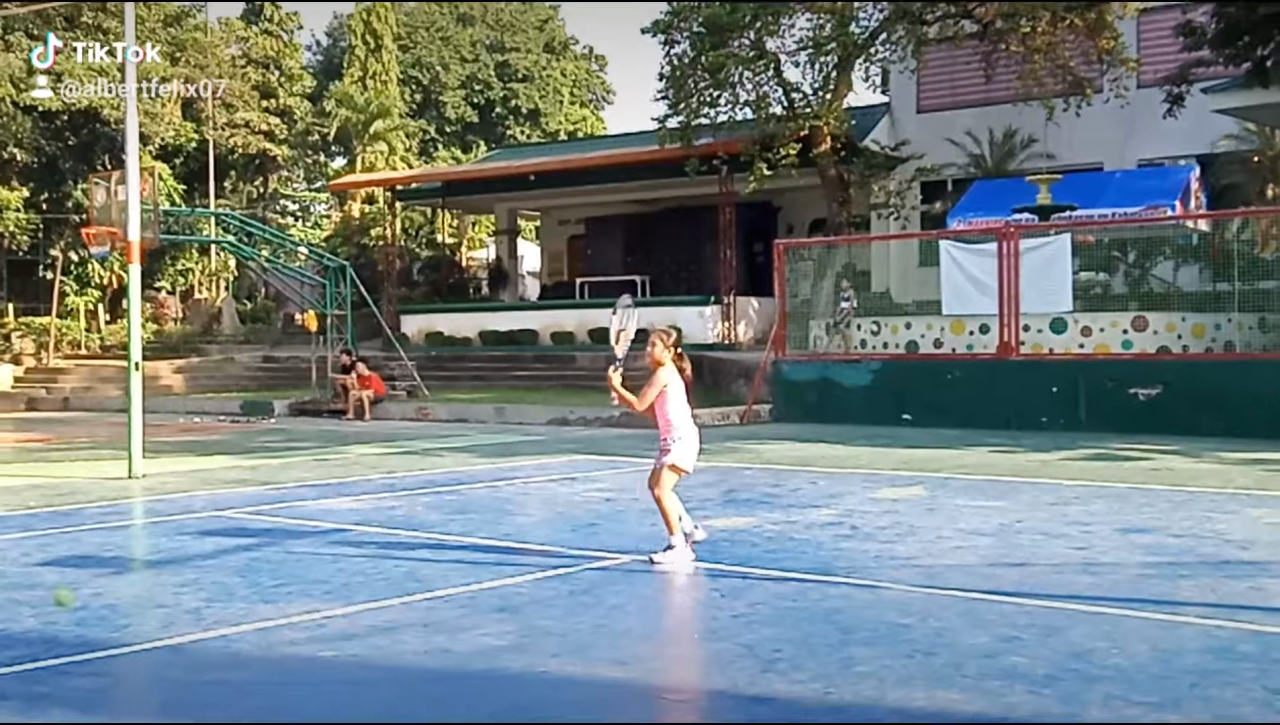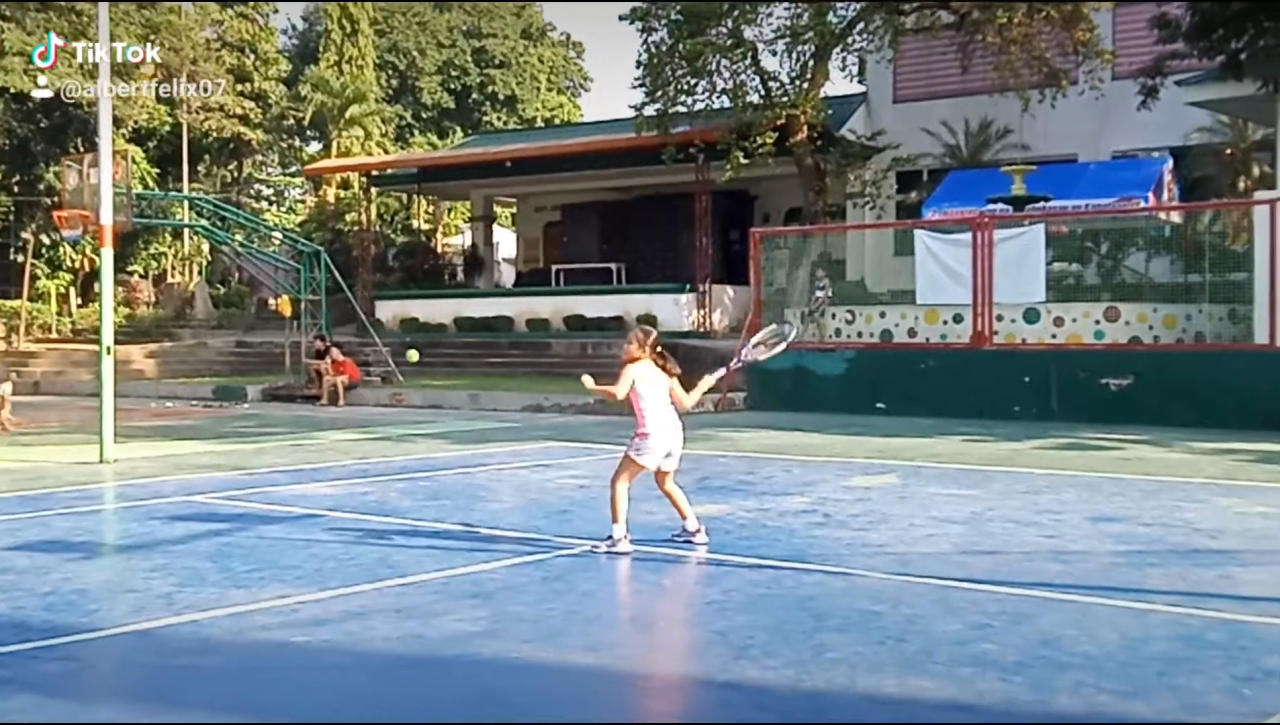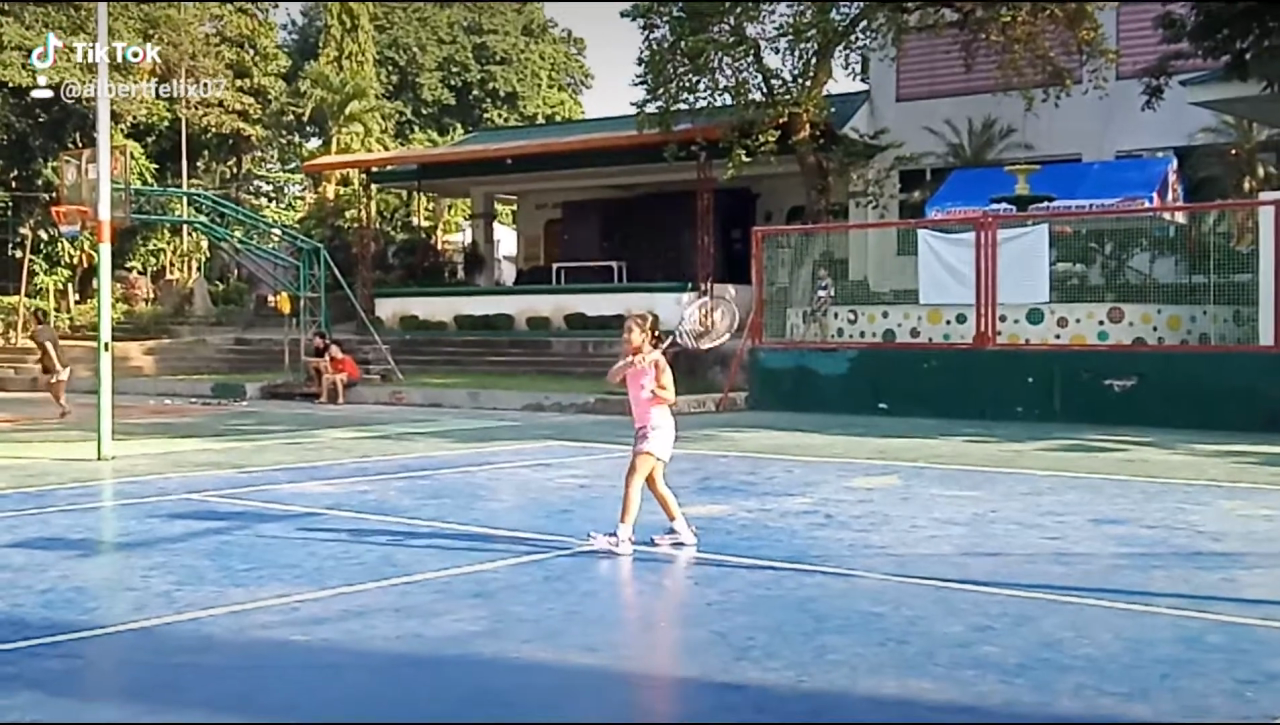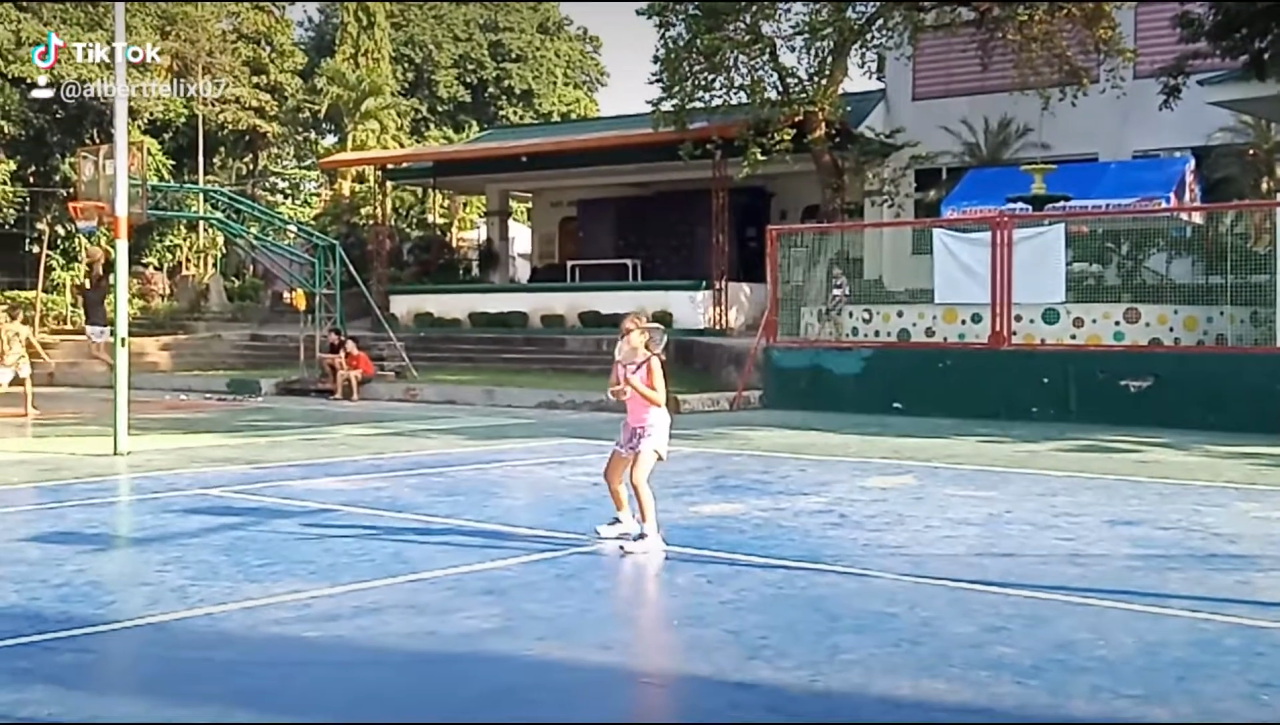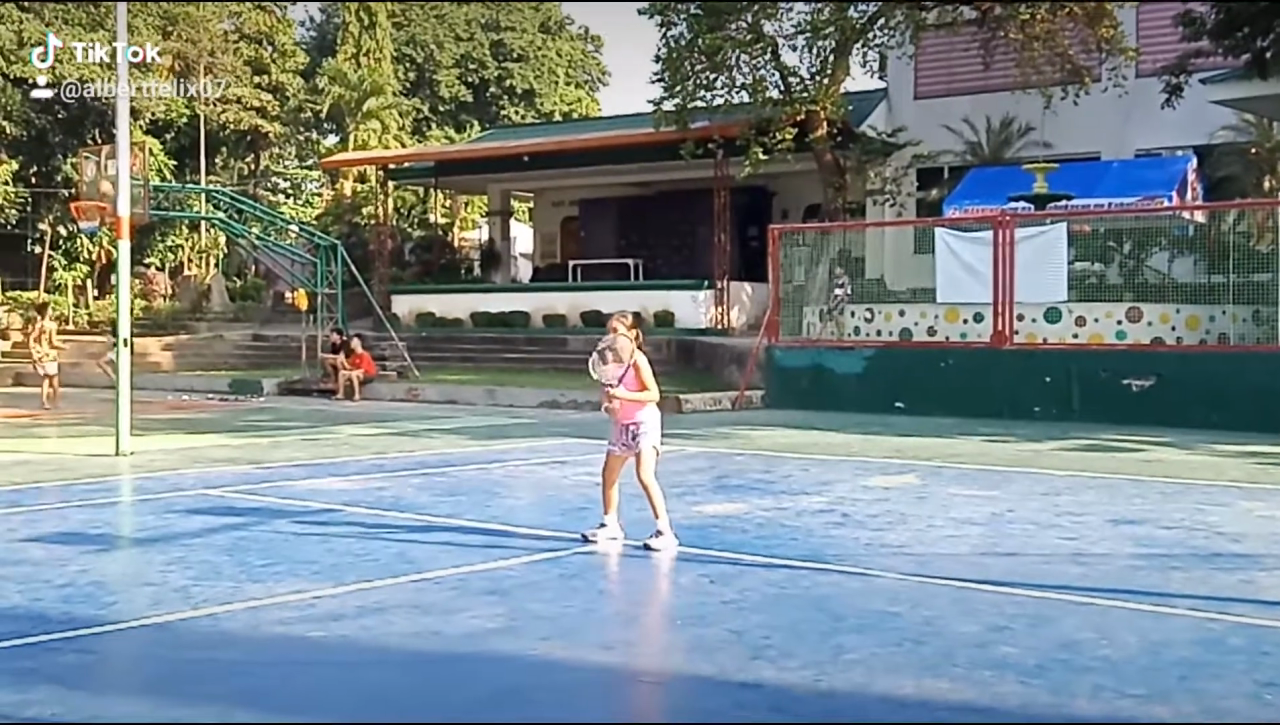
dt=0.5s
person 1, frame 1
left shoulder: (663, 373)
right shoulder: (667, 373)
left elbow: (639, 405)
right elbow: (651, 405)
left wrist: (615, 387)
right wrist: (622, 394)
left hip: (680, 439)
right hip: (674, 440)
left knee: (660, 491)
right knee: (656, 487)
left ankle: (680, 547)
right ankle: (690, 529)
person 1, frame 2
left shoulder: (632, 369)
right shoulder: (664, 373)
left elbow: (617, 393)
right elbow: (685, 403)
left wrist: (592, 387)
right wrist: (704, 385)
left hip: (651, 434)
right hip: (672, 431)
left knee: (619, 482)
right knee: (666, 483)
left ankle: (619, 537)
right ankle: (694, 528)
person 1, frame 3
left shoulder: (660, 360)
right shoulder: (630, 358)
left elbow: (670, 398)
right elbow: (612, 378)
left wrist: (652, 388)
right wrist: (633, 361)
left hip: (657, 427)
right hip: (644, 428)
left knee: (634, 480)
right knee: (654, 482)
left ankle: (622, 537)
right ankle: (681, 530)
person 1, frame 4
left shoulder: (651, 362)
left elbow: (660, 400)
right elbow: (613, 389)
left wrist: (635, 383)
right wrist: (618, 390)
left hip: (654, 426)
right hip: (632, 425)
left knee: (637, 478)
right knee: (611, 475)
left ankle: (651, 535)
right ankle: (625, 520)
person 1, frame 5
left shoulder: (638, 360)
left elbow: (653, 394)
right elbow: (607, 390)
left wrist: (624, 394)
right wrist: (608, 404)
left hip: (644, 423)
right hip: (622, 424)
left knee: (645, 476)
right knee: (608, 474)
left ankle: (665, 531)
right ankle: (611, 525)
